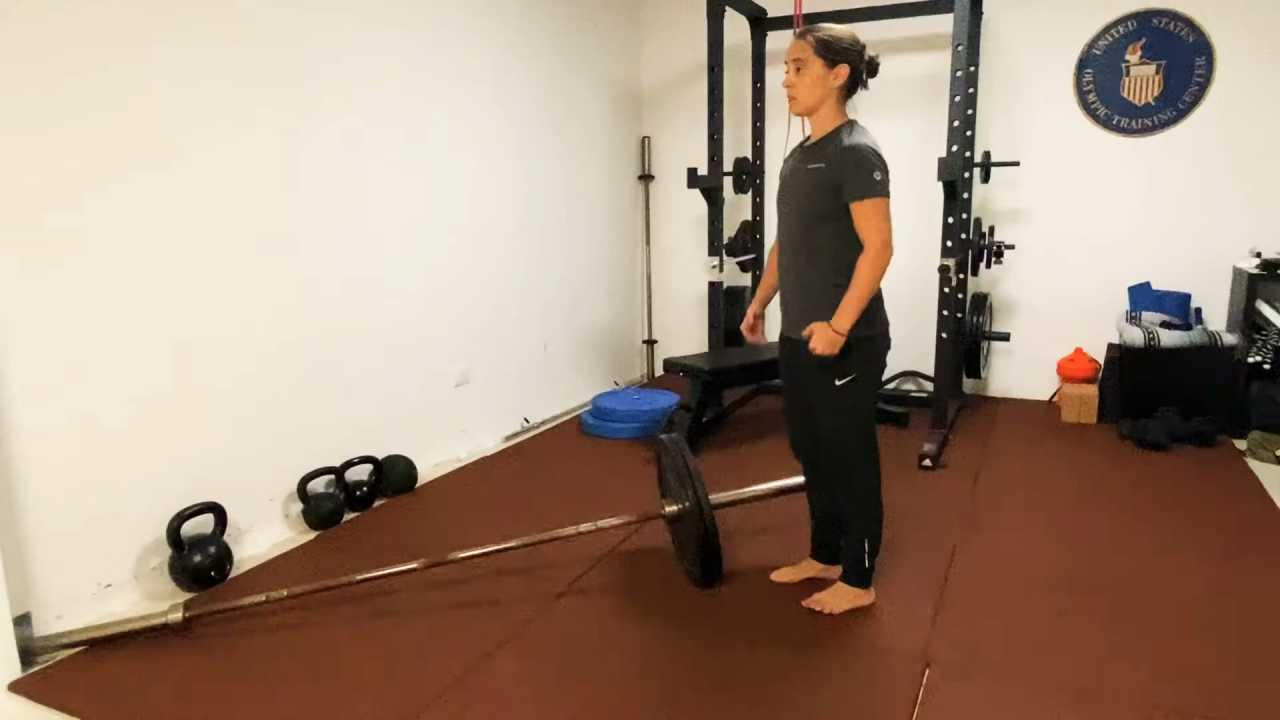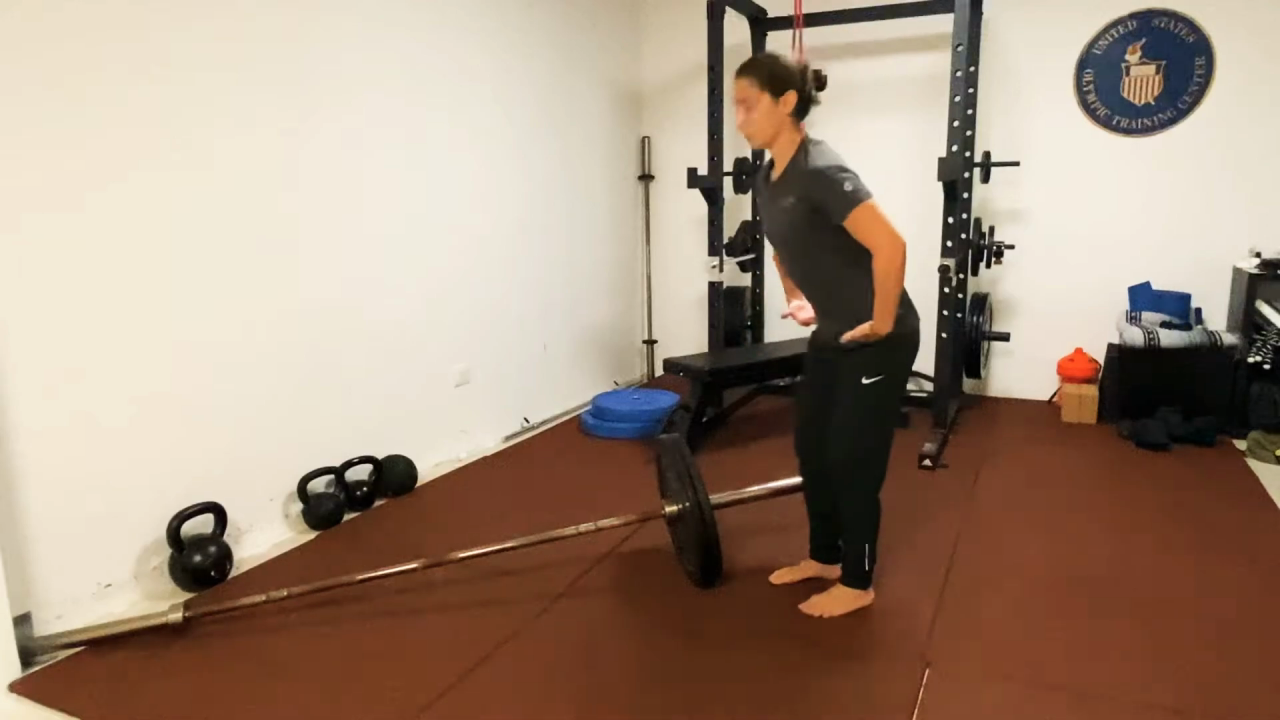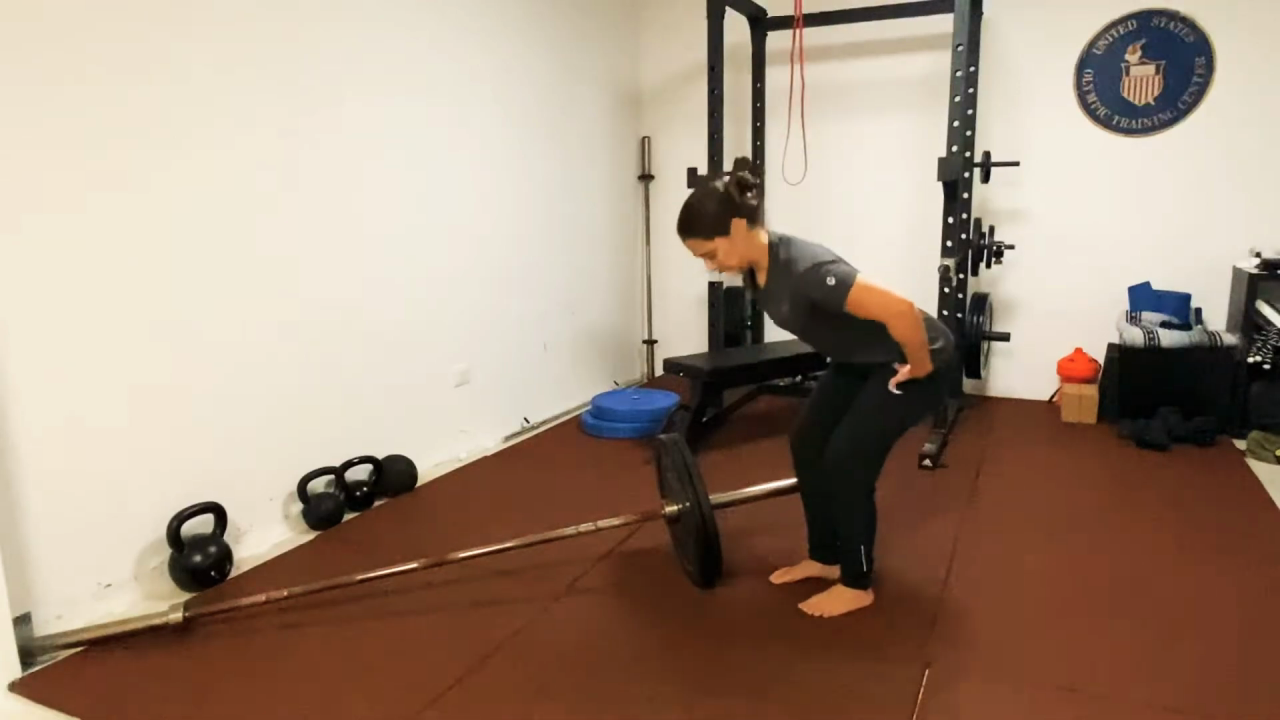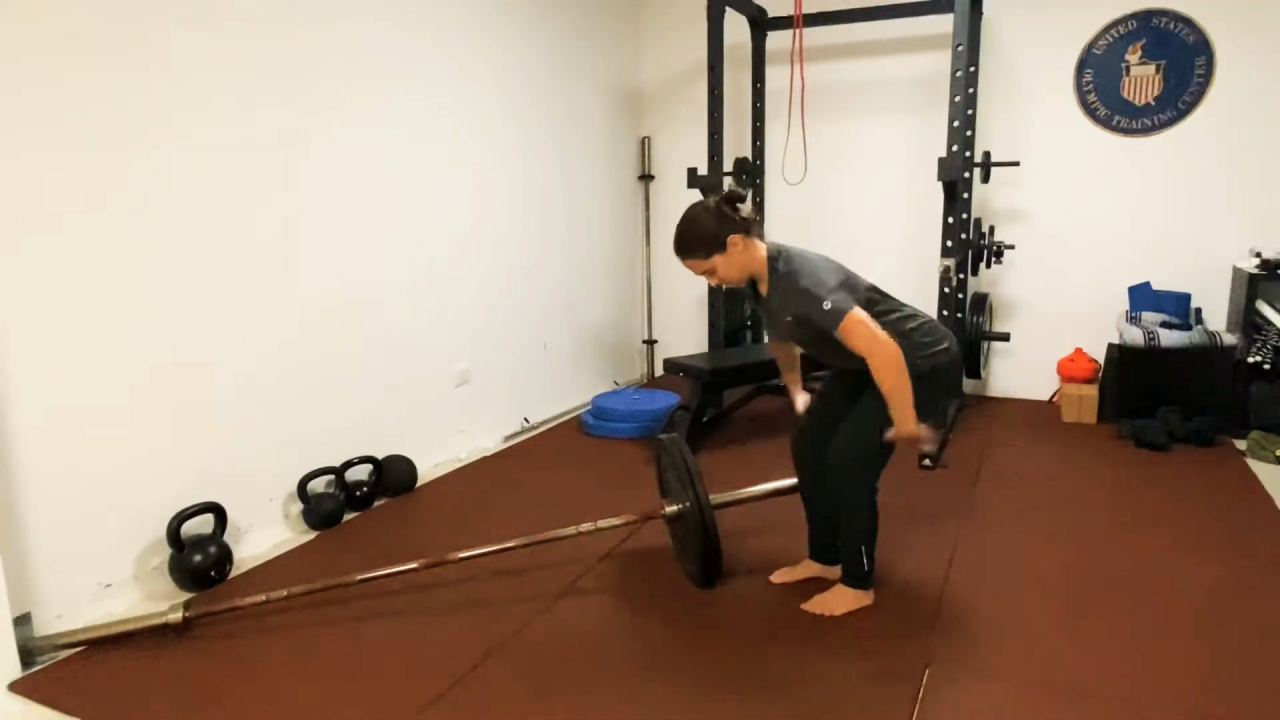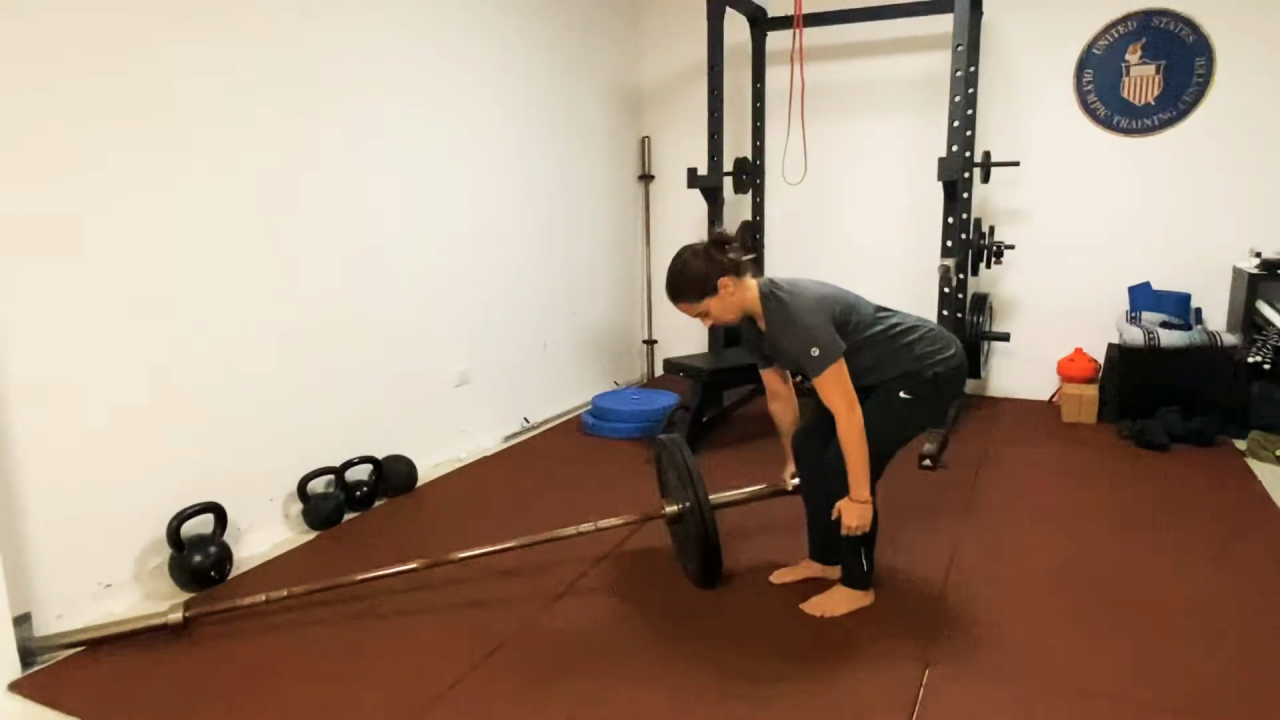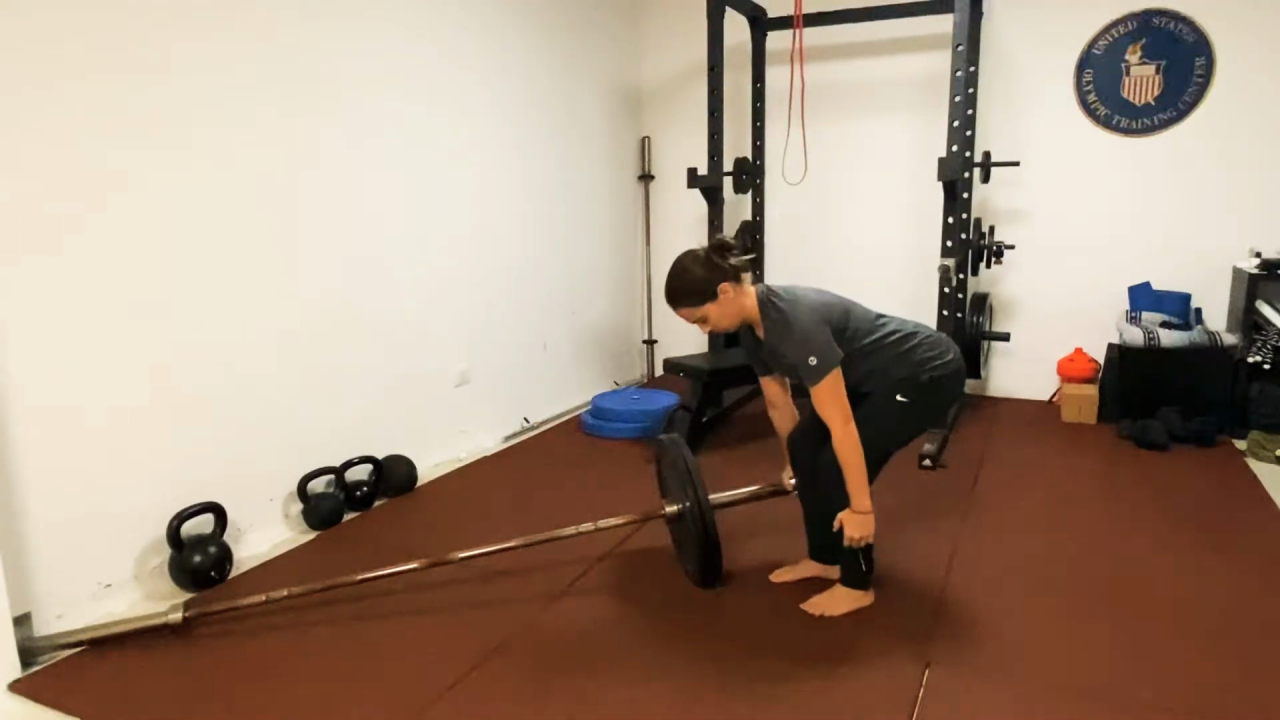
dt=0.5s
person 1, frame 1
left shoulder: (856, 153)
right shoulder: (799, 156)
left elbow: (877, 249)
left wrist: (840, 326)
right wrist: (758, 304)
left hip: (846, 339)
right hip: (799, 335)
left knee: (848, 456)
right knee: (811, 451)
left ankle: (858, 581)
right ankle: (825, 556)
person 1, frame 2
left shoulder: (821, 173)
right shoulder: (767, 180)
left elbow: (890, 247)
left wrist: (881, 324)
right wrist: (795, 295)
left hip: (879, 339)
right hip: (834, 334)
left knee: (852, 455)
right knee: (811, 444)
left ankle: (857, 583)
right ankle: (824, 557)
person 1, frame 3
left shoulder: (802, 269)
right shoulder: (757, 271)
left elbow: (900, 310)
left wrist: (921, 366)
left hip: (910, 359)
right hip: (859, 359)
left knee: (846, 457)
right knee: (807, 444)
left ankle: (856, 584)
right ankle: (824, 558)
person 1, frame 4
left shoulder: (802, 280)
right shoulder: (758, 282)
left elbow: (884, 351)
right elbow: (782, 340)
left wrist: (907, 426)
right wrist: (796, 393)
left hip: (924, 360)
right hip: (868, 358)
left knee: (848, 459)
right knee: (807, 445)
left ankle: (857, 584)
right ankle: (824, 559)
person 1, frame 5
left shoulder: (797, 314)
right shoulder: (752, 319)
left elbow: (847, 413)
right elbow: (779, 394)
left wrist: (859, 497)
right wrist: (792, 457)
left hip: (930, 368)
right hip: (876, 371)
left knee: (843, 463)
right knee: (810, 447)
left ankle: (857, 585)
right ankle: (824, 559)
person 1, frame 6
left shoulder: (795, 323)
right shoulder: (752, 326)
left elbow: (842, 426)
right elbow: (777, 401)
left wrist: (860, 508)
right wrist: (793, 461)
left hip: (930, 373)
right hip: (876, 375)
left knee: (838, 463)
right knee: (805, 448)
left ankle: (857, 586)
right ankle: (824, 558)
